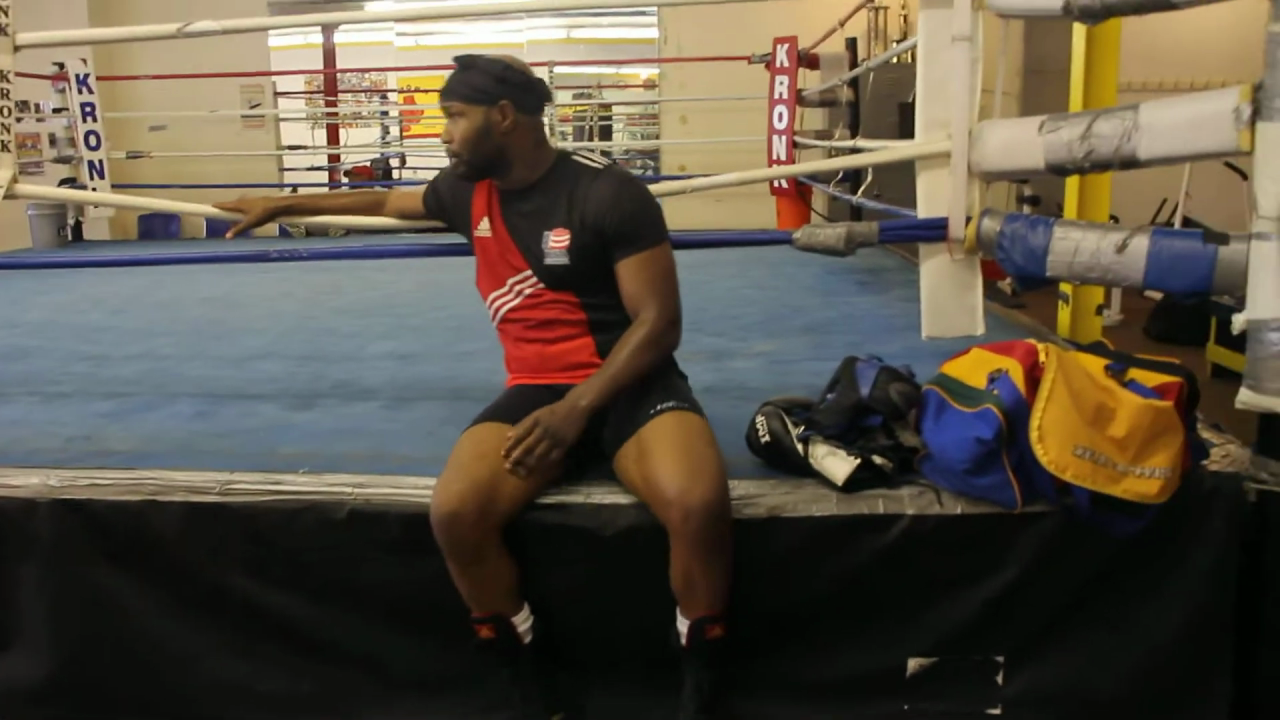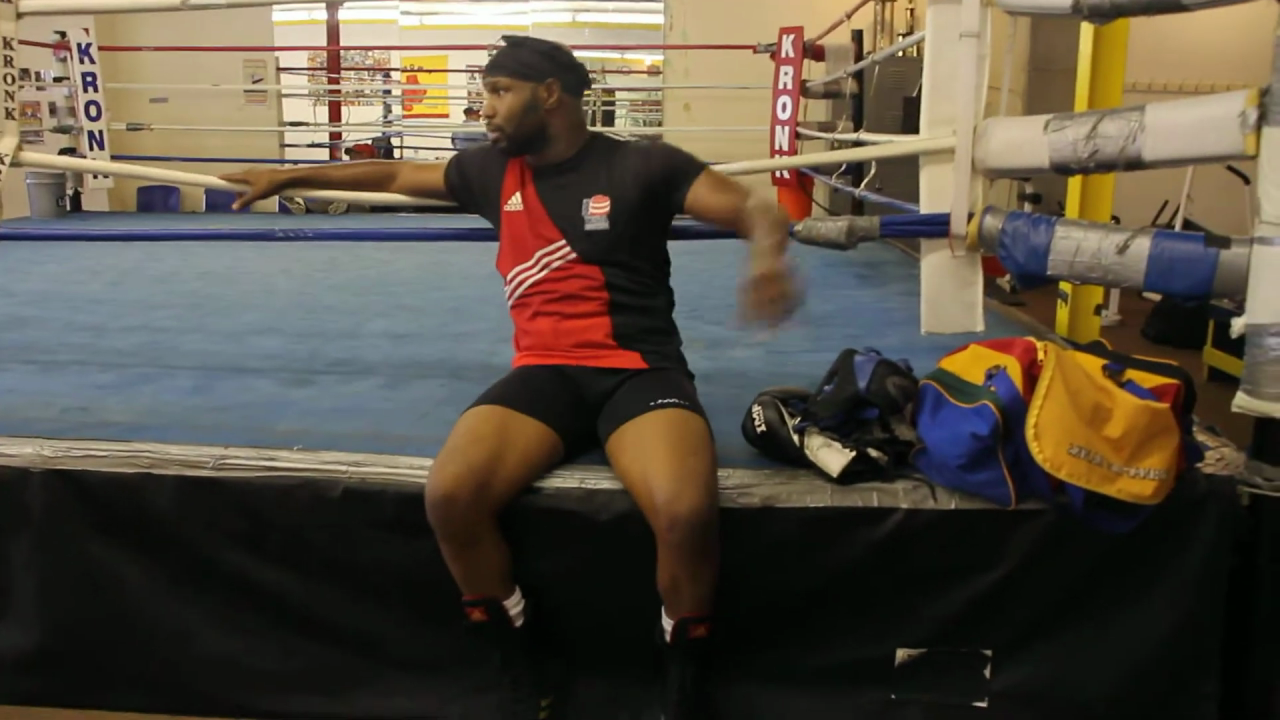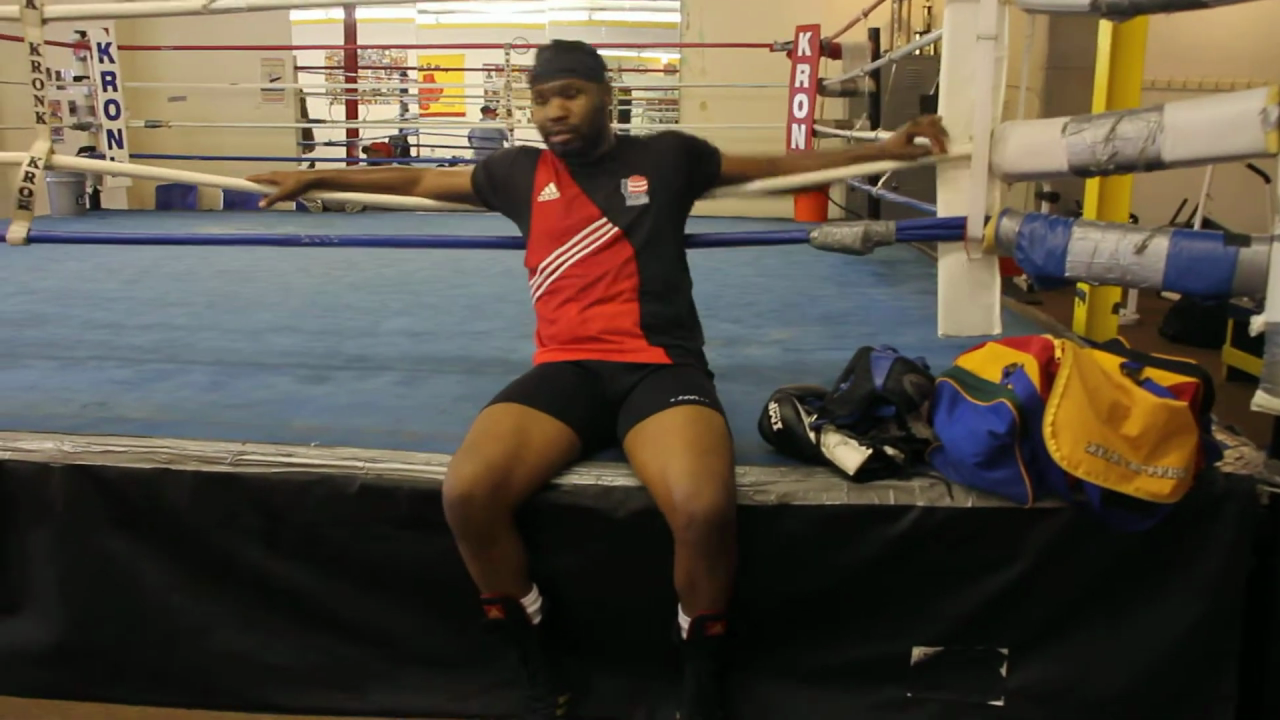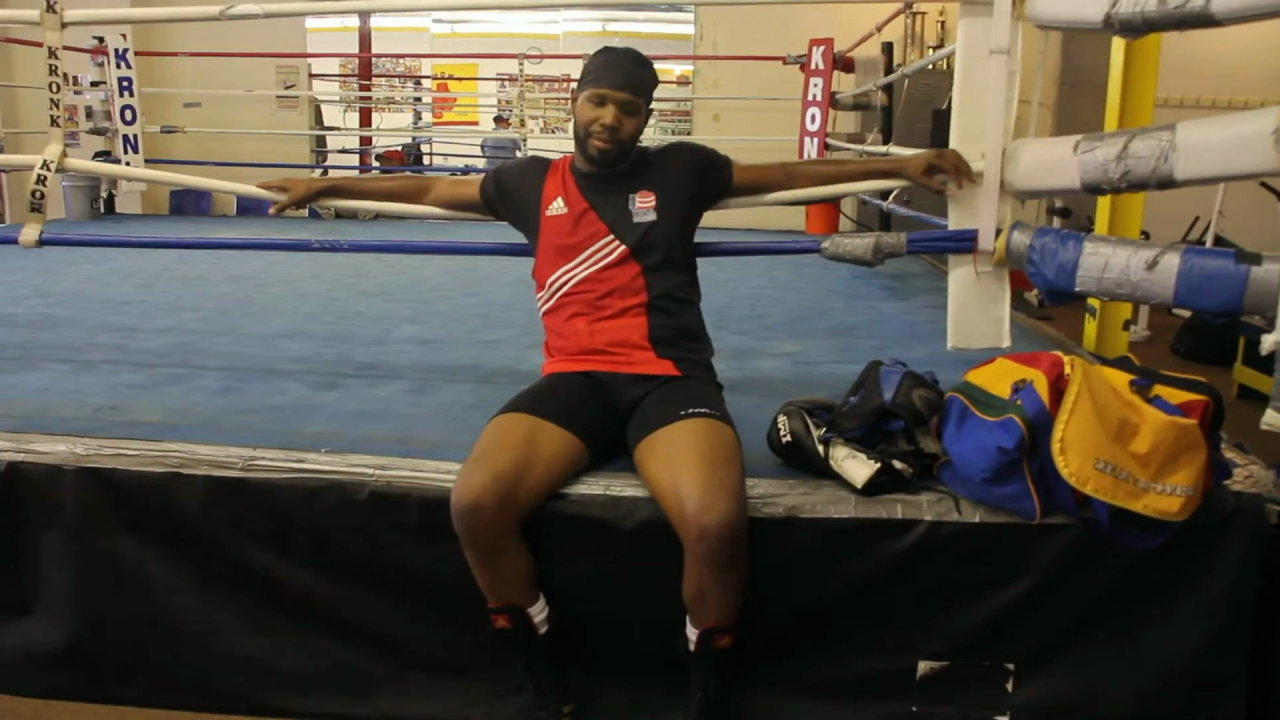
dt=0.5s
person 1, frame 1
left shoulder: (611, 194)
right shoulder: (469, 190)
left elbow: (659, 322)
right elbow: (388, 202)
left wrist: (578, 407)
right wrist: (283, 205)
left hip: (629, 381)
right hip: (536, 388)
left knee: (700, 505)
right knee: (454, 513)
person 1, frame 2
left shoulder: (635, 166)
right shoulder: (495, 170)
left elbow: (753, 210)
right elbow: (391, 173)
left wrist: (768, 250)
right wrist: (282, 178)
left hip: (641, 368)
right hip: (543, 371)
left knee: (688, 514)
right knee: (451, 495)
person 1, frame 3
left shoulder: (665, 156)
right shoulder: (521, 171)
left elbow: (774, 168)
right elbow: (421, 182)
left wrist: (884, 148)
right wrist: (314, 178)
left hip: (661, 367)
right hip: (565, 369)
left knee: (704, 511)
right knee: (466, 495)
person 1, frame 4
left shoulder: (679, 169)
right shoulder: (532, 180)
left elbow: (787, 175)
right elbow: (431, 190)
left wrist: (900, 165)
right wrist: (324, 186)
left hip: (670, 379)
right hip: (573, 380)
left knee: (716, 525)
right knee: (474, 505)
